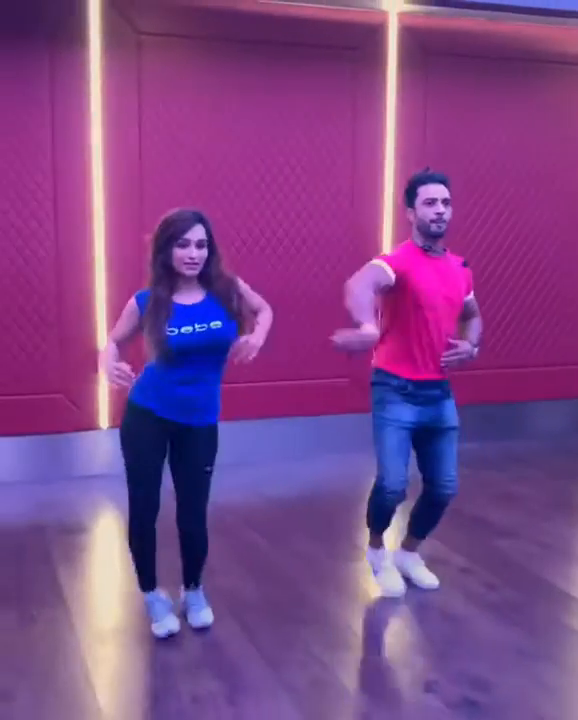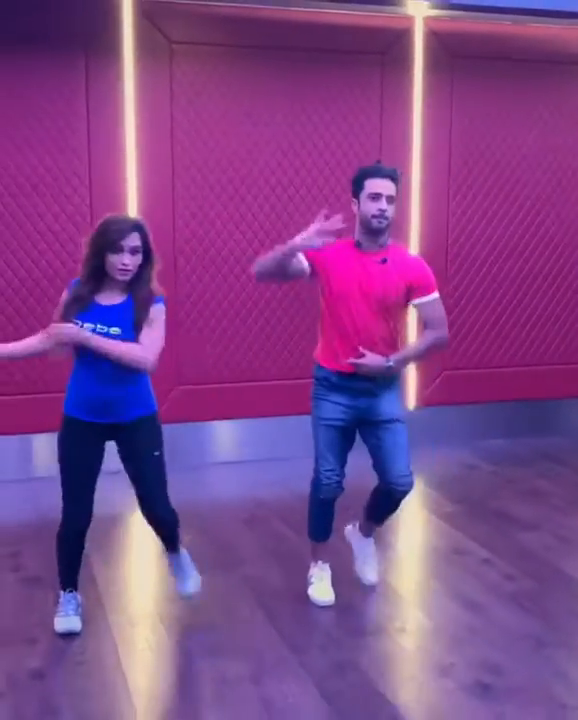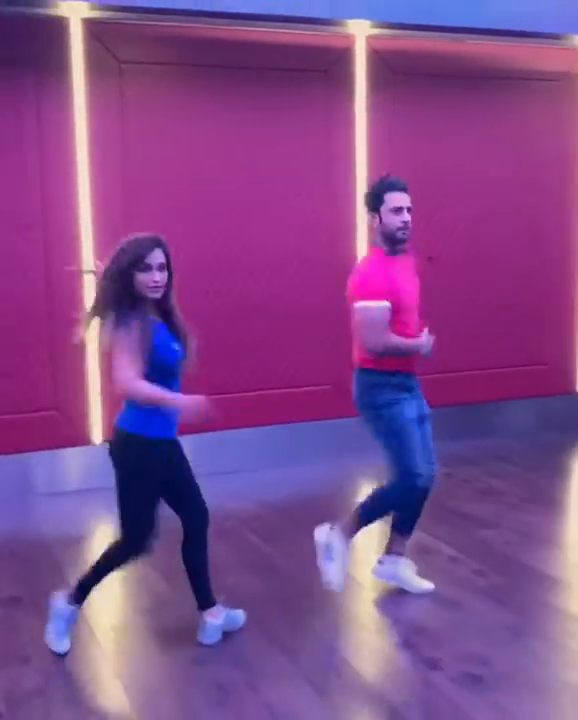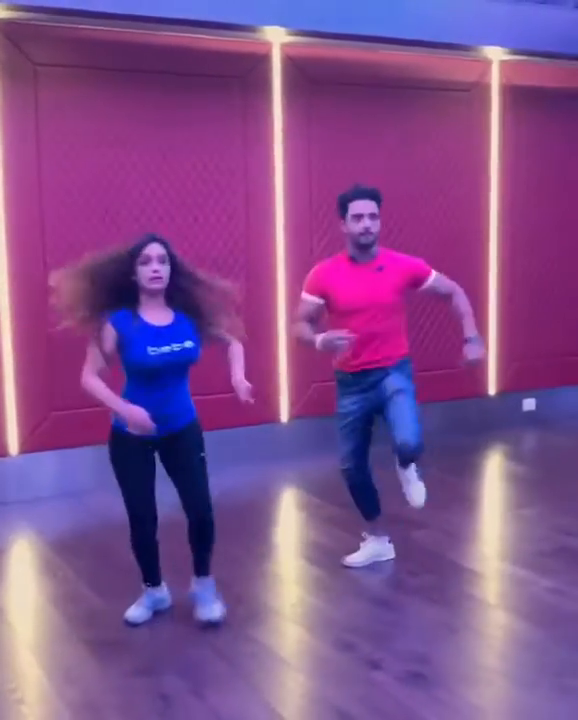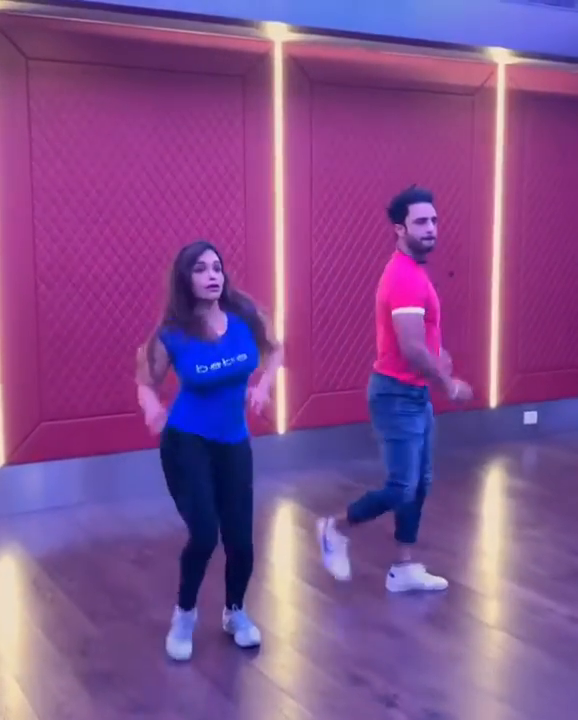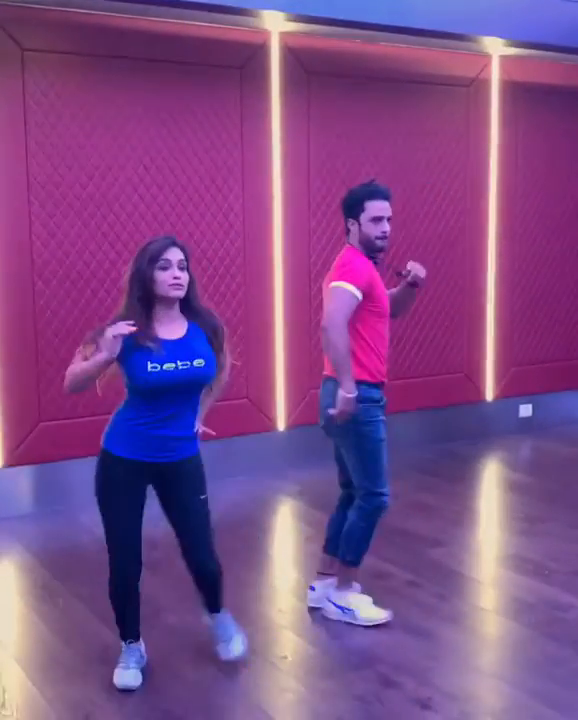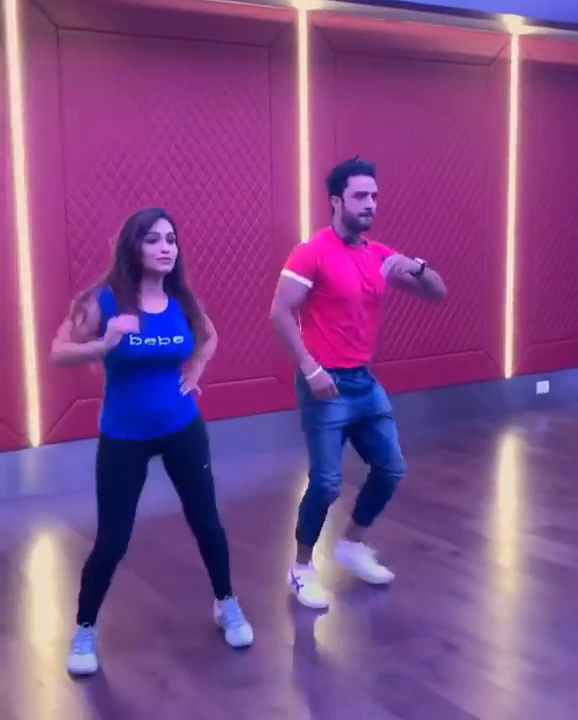
dt=0.7s
person 1, frame 1
left shoulder: (228, 290)
right shoulder: (147, 301)
left elbow: (262, 309)
right elbow: (113, 341)
left wrist: (256, 335)
right wrist: (111, 364)
left hip: (200, 422)
right hip: (148, 415)
left knee: (193, 519)
right knee: (143, 510)
left ankle: (193, 593)
right ankle: (154, 597)
person 1, frame 2
left shoulder: (152, 303)
right shoulder: (77, 293)
left elbow: (146, 359)
right elbow: (49, 338)
left wrist: (90, 338)
left hip: (137, 420)
right hip: (81, 420)
left knee: (157, 507)
right knee: (76, 514)
left ankle: (177, 555)
right ankle: (68, 597)
person 1, frame 3
left shoulder: (160, 315)
right shoulder: (129, 321)
right elbow: (128, 383)
right wrist: (176, 400)
left hip: (158, 440)
right hip: (140, 443)
left knee: (197, 518)
right knee: (137, 538)
left ankle: (210, 613)
right ankle: (70, 603)
person 1, frame 4
left shoulder: (192, 314)
right shoulder: (117, 322)
left elbow: (232, 342)
right elbow: (90, 377)
left wrist: (238, 378)
right wrist: (126, 410)
left hip: (182, 428)
right hip: (132, 435)
left knee: (200, 510)
right knee: (143, 519)
left ankle: (204, 584)
right ankle: (154, 591)
person 1, frame 5
left shoulder: (244, 316)
right shoulder: (171, 336)
left elbow: (274, 350)
right elbow: (146, 385)
left wrist: (262, 386)
right wrist: (153, 412)
left hip: (233, 442)
right hip: (186, 440)
left knee: (240, 538)
right knee: (204, 533)
left ankle: (236, 613)
right ankle: (184, 614)
person 1, frame 6
left shoulder: (205, 326)
right shoulder: (127, 333)
left elbow: (221, 371)
right elbow: (72, 383)
left wrist: (199, 413)
right wrist: (106, 354)
left hip: (180, 458)
right hip: (123, 461)
left knee: (201, 556)
right knee: (126, 563)
left ankle: (219, 617)
right ankle: (132, 647)
person 1, frame 7
left shoulder: (183, 302)
right shoulder: (105, 300)
left elbow: (209, 338)
right elbow: (57, 353)
left wrist: (193, 374)
right wrist: (106, 342)
left hip: (183, 430)
right hip: (123, 438)
left knee: (206, 522)
right knee: (111, 542)
left ankle: (227, 606)
right ankle: (84, 630)
person 2, frame 1
left shoulder: (460, 269)
right shoulder: (398, 261)
left elbow: (472, 316)
right elbow: (358, 285)
left wrist: (470, 346)
right wrist: (368, 329)
left hip: (440, 394)
right hip: (396, 392)
left knee: (443, 488)
right knee: (392, 485)
left ankle: (409, 554)
right ankle: (377, 549)
person 2, frame 2
left shoulder: (413, 268)
right shoulder: (325, 255)
left elbow: (439, 331)
right elbow: (262, 272)
left wrist: (390, 364)
right wrist: (300, 243)
left hip: (381, 389)
right hip: (332, 387)
left knee: (398, 481)
right knee: (327, 482)
left ankle: (364, 533)
right ankle: (319, 566)
person 2, frame 3
left shoulder: (402, 262)
right shoulder: (374, 274)
right elbow: (376, 343)
left wrist: (413, 329)
right wrist: (417, 344)
left hip: (402, 386)
right hip: (383, 388)
left knee: (424, 475)
right knee: (413, 479)
left ankle: (394, 560)
right ankle: (338, 535)
person 2, frame 4
left shoulder: (405, 266)
right shoulder: (322, 274)
left elbow: (455, 293)
right elbow: (301, 325)
left wrist: (471, 337)
right wrist: (320, 339)
left hip: (393, 373)
right hip: (350, 383)
left knee: (408, 442)
right knee: (352, 466)
left ankle: (407, 466)
right ankle: (377, 540)
person 2, frame 5
left shoulder: (412, 271)
right shoulder: (405, 278)
right elbow: (413, 350)
left wrist: (437, 367)
right wrist: (449, 384)
left hip: (413, 392)
right hip: (398, 395)
left knee: (419, 484)
right knee: (402, 490)
left ankle: (404, 568)
right ankle: (337, 528)
person 2, frame 6
left shoulder: (359, 268)
right shoulder: (354, 267)
left elbow: (391, 310)
right elbow: (331, 324)
left wrist: (408, 286)
right wrist: (345, 386)
left hip: (358, 396)
right hip: (355, 398)
left knee: (356, 492)
right knee: (372, 497)
left ankle: (324, 584)
right ankle: (341, 593)
person 2, frame 7
left shoulder: (381, 255)
right shoulder: (312, 253)
left elbow: (438, 293)
right elbow: (280, 314)
left wrist: (416, 267)
right wrist: (312, 370)
left hip: (365, 381)
right hip: (327, 385)
left knee: (390, 469)
right knee: (326, 484)
left ankle: (352, 543)
right ankle: (302, 568)
